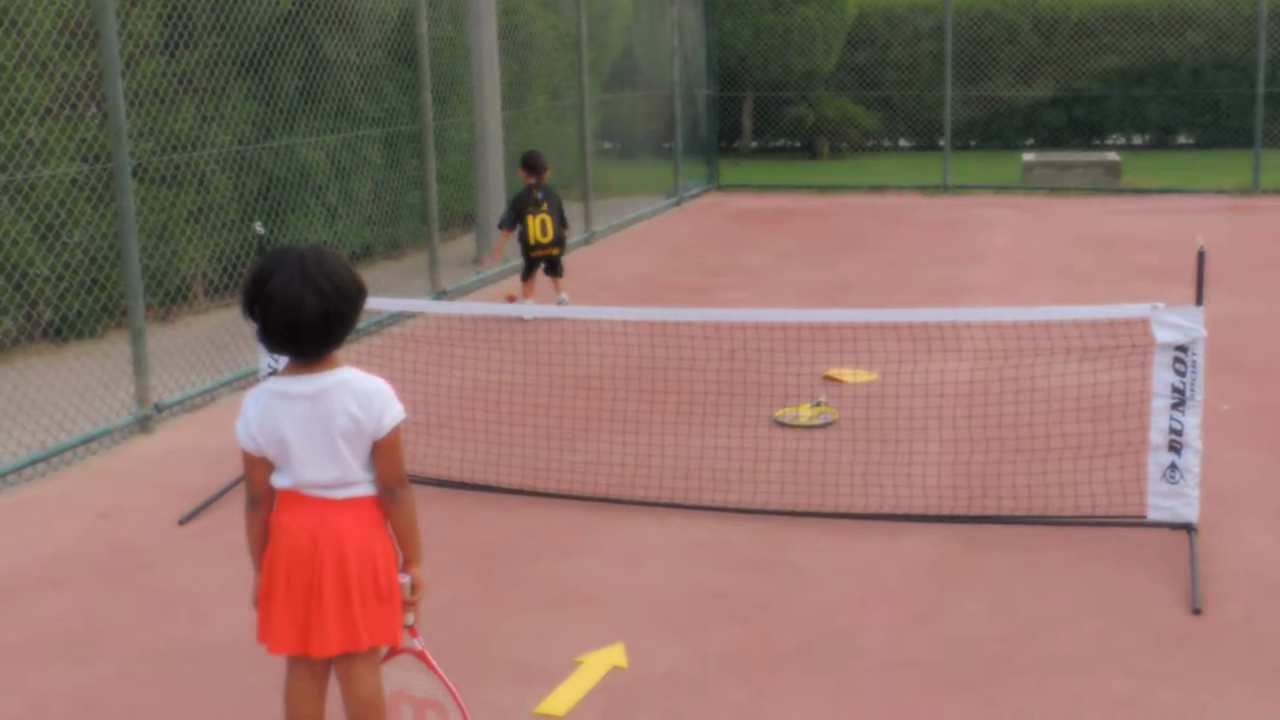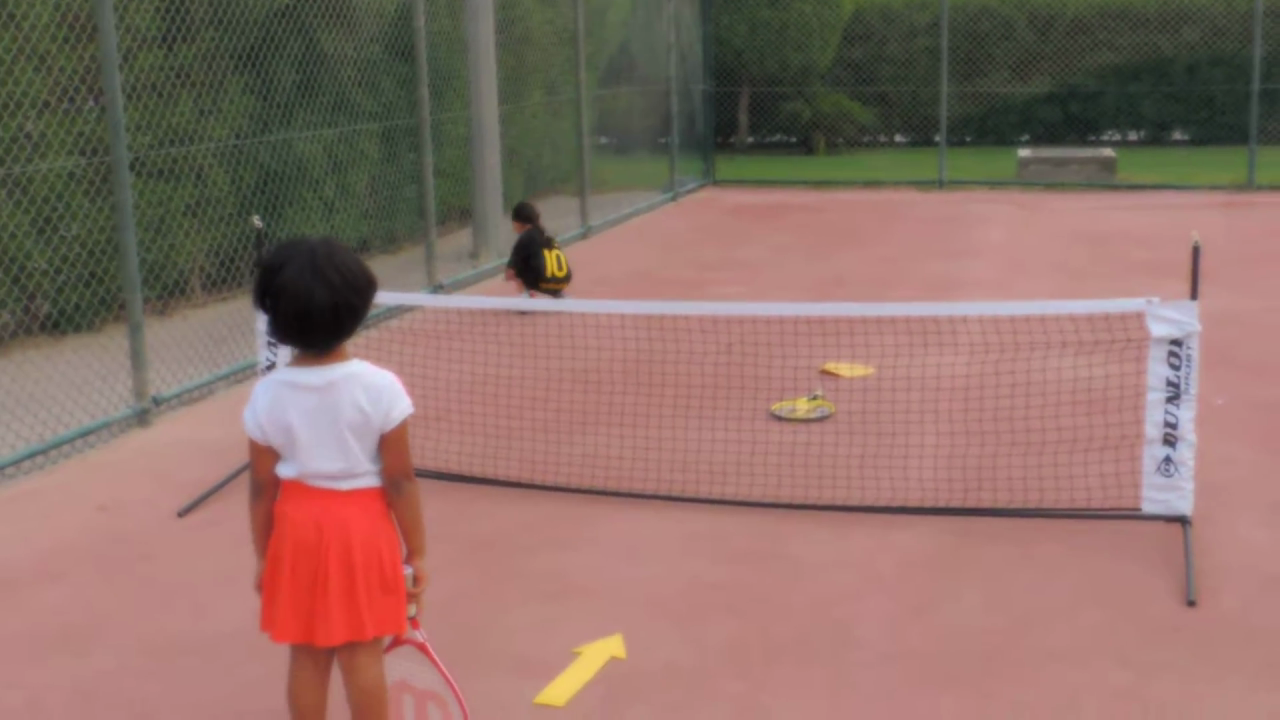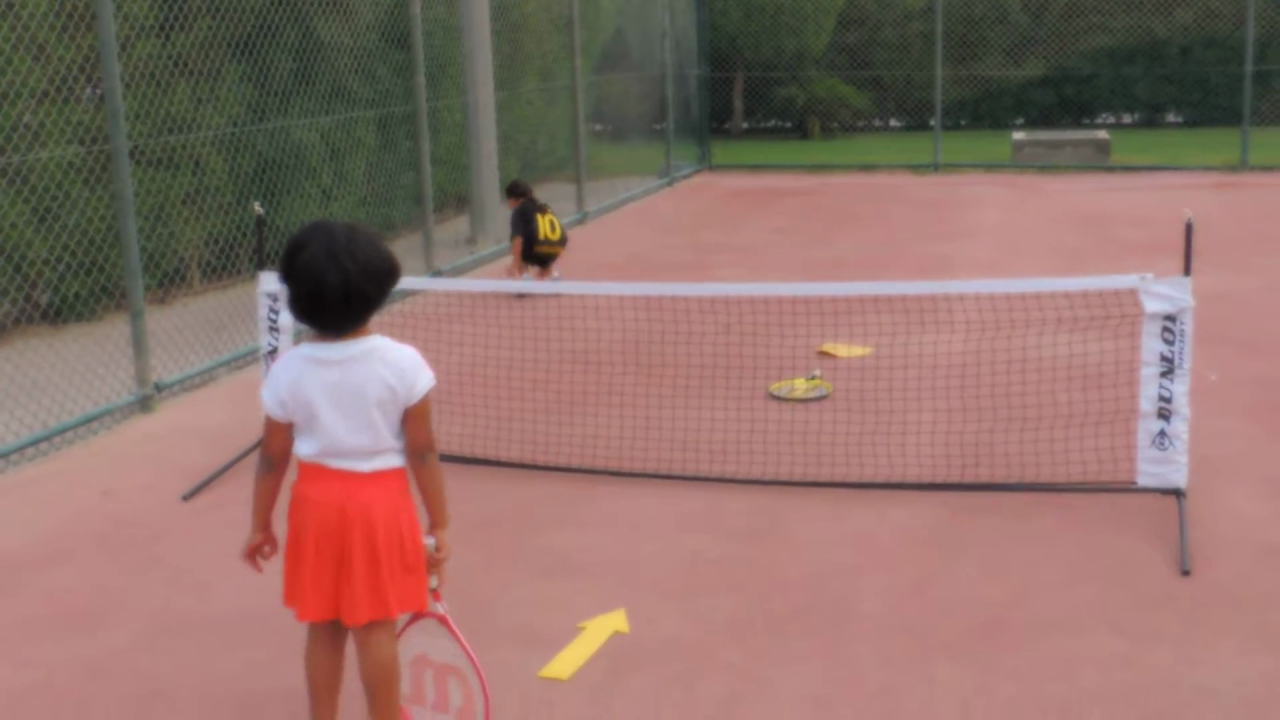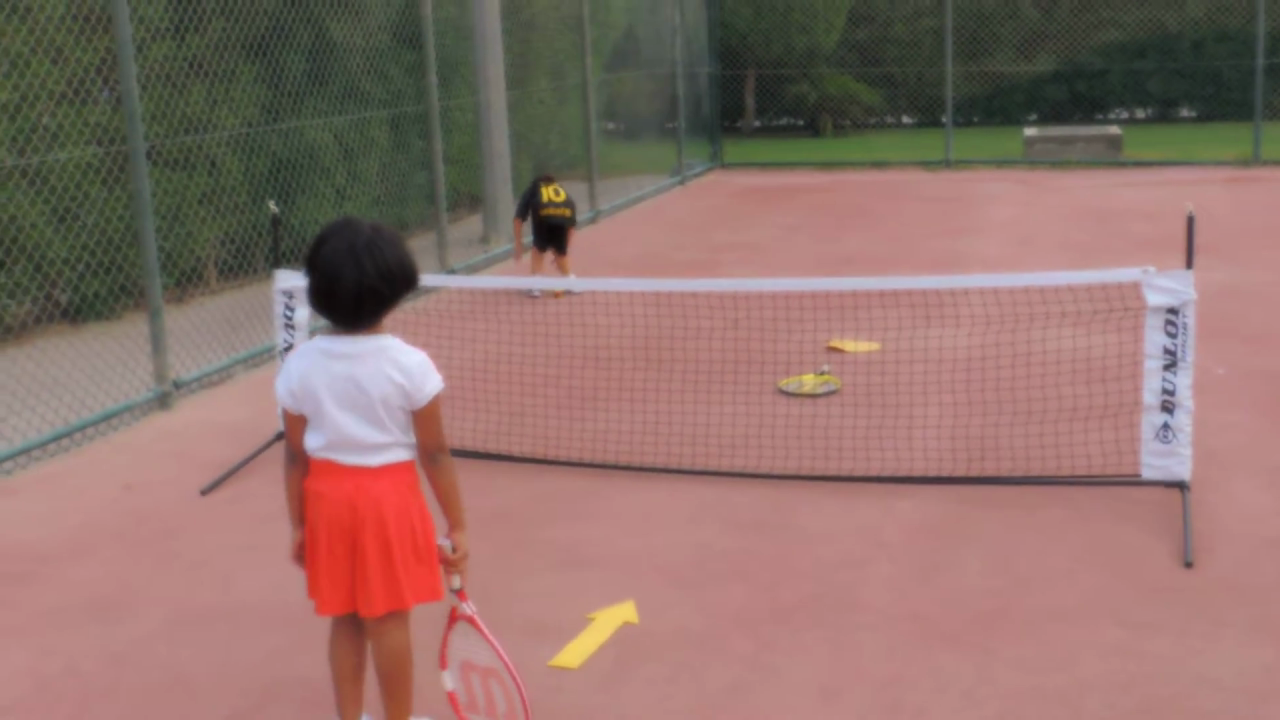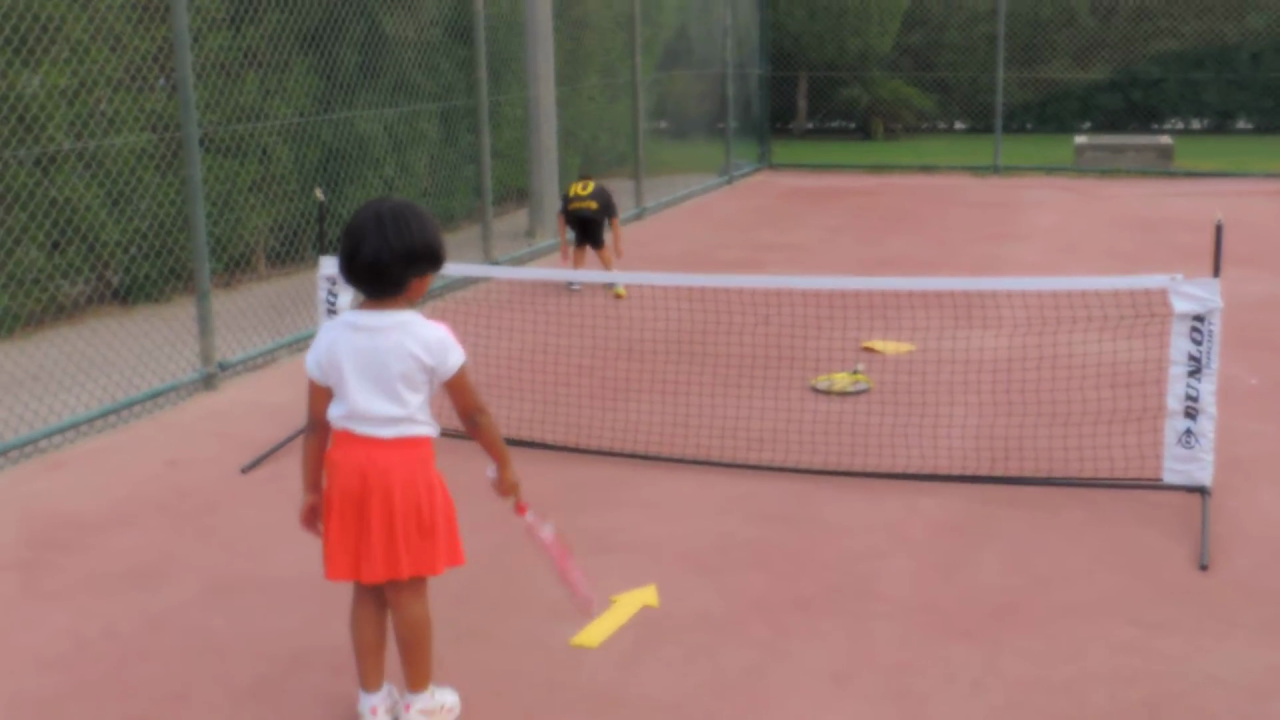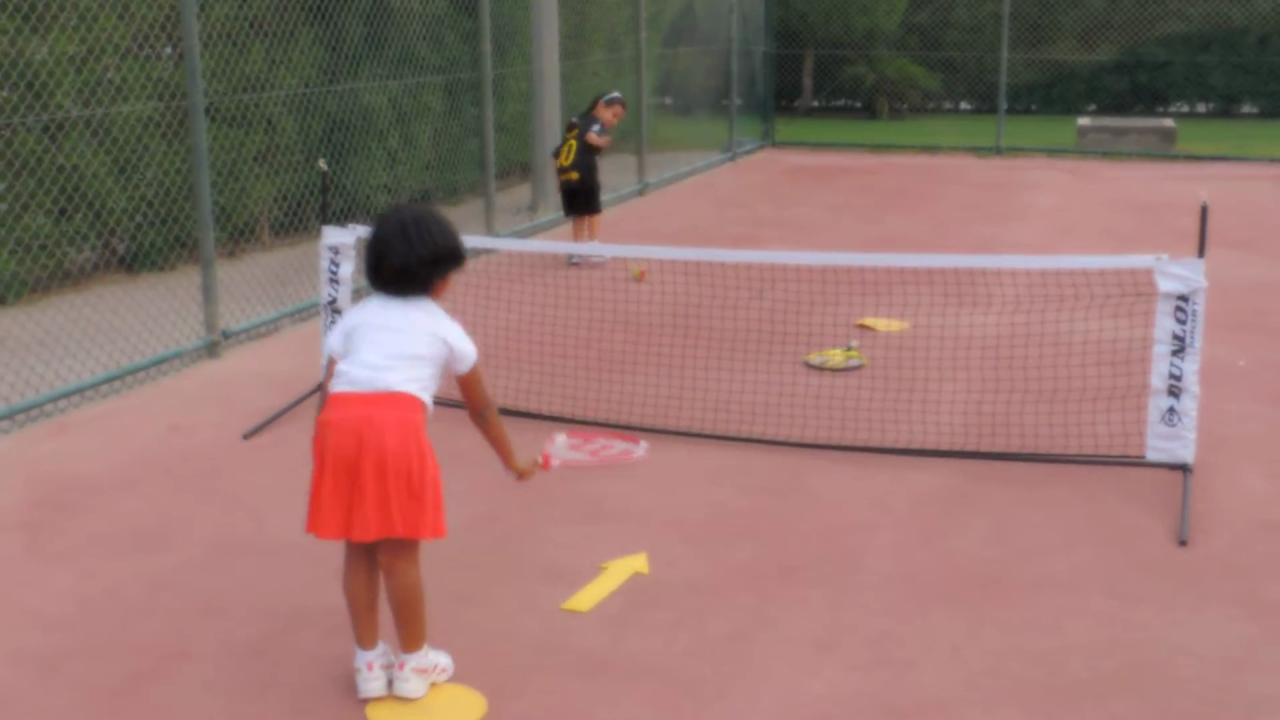
dt=0.3s
person 1, frame 1
left shoulder: (259, 404)
right shoulder: (371, 394)
left elbow: (258, 498)
right elbow: (394, 487)
left wrist: (260, 568)
right wrist: (412, 560)
left hip: (294, 536)
right hip: (357, 536)
left knee: (304, 663)
right knee: (358, 663)
person 1, frame 2
left shoulder: (268, 395)
right shoulder: (380, 387)
left elbow: (263, 486)
right elbow: (400, 481)
left wrist: (263, 554)
right wrist: (415, 553)
left hip: (299, 524)
right hip: (362, 525)
left knee: (307, 652)
right knee: (361, 653)
person 1, frame 3
left shoulder: (288, 370)
right shoulder: (403, 363)
left elbow: (273, 459)
right elbow: (422, 454)
left wrist: (260, 524)
right wrist: (440, 525)
left hip: (318, 502)
right hip: (380, 503)
left knee: (324, 626)
right knee: (376, 629)
person 1, frame 4
left shoulder: (300, 364)
right shoulder: (410, 364)
left elbow: (296, 455)
right elbow: (434, 454)
left wrist: (298, 523)
right wrist: (456, 528)
left hip: (328, 496)
right hip: (389, 496)
left knee: (346, 617)
right knee: (390, 619)
person 1, frame 5
left shoulder: (331, 336)
right shoulder: (431, 337)
left elbow: (316, 425)
right elbow: (473, 413)
left wrist: (311, 488)
right wrist: (505, 466)
left hip: (349, 466)
right hip: (405, 467)
left knee: (367, 589)
right knee: (407, 589)
person 1, frame 6
left shoulder: (356, 315)
right shoulder: (445, 327)
right elbow: (481, 408)
left wrist: (325, 489)
right wrist: (513, 461)
left hip: (342, 422)
right hip: (396, 428)
left knee: (359, 547)
right knee: (400, 551)
left ankle: (371, 662)
right ankle: (415, 663)
